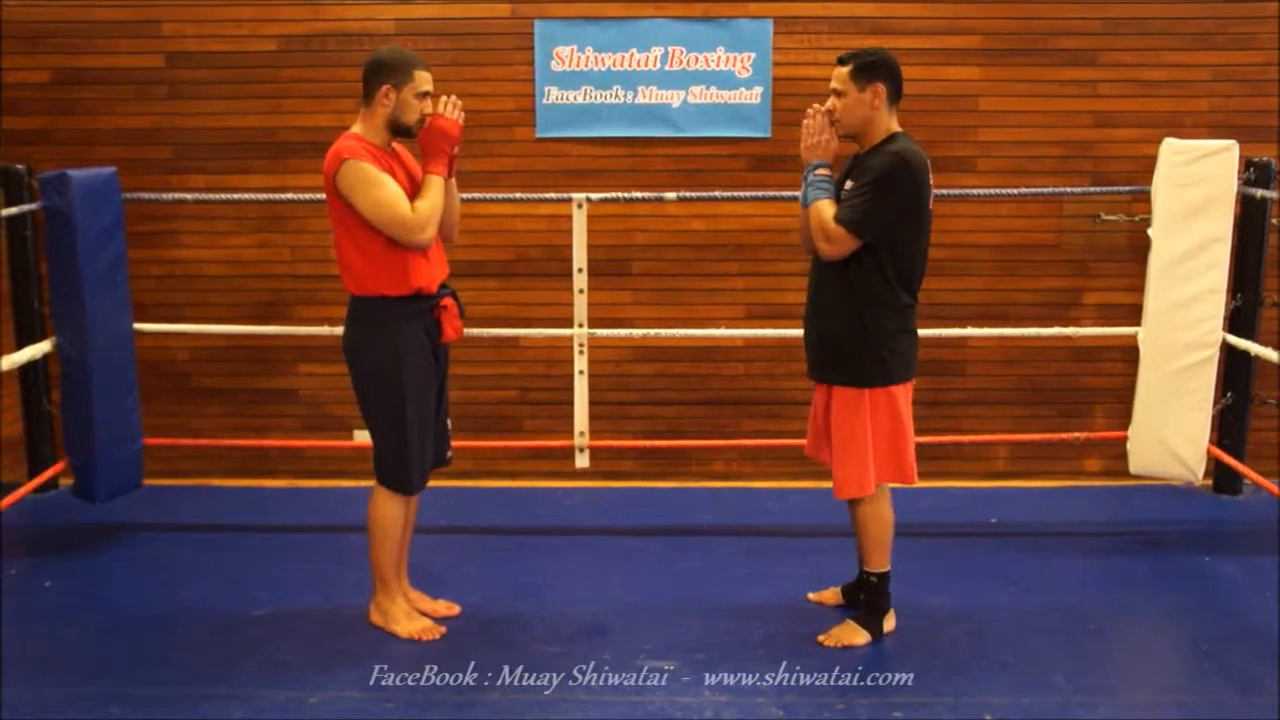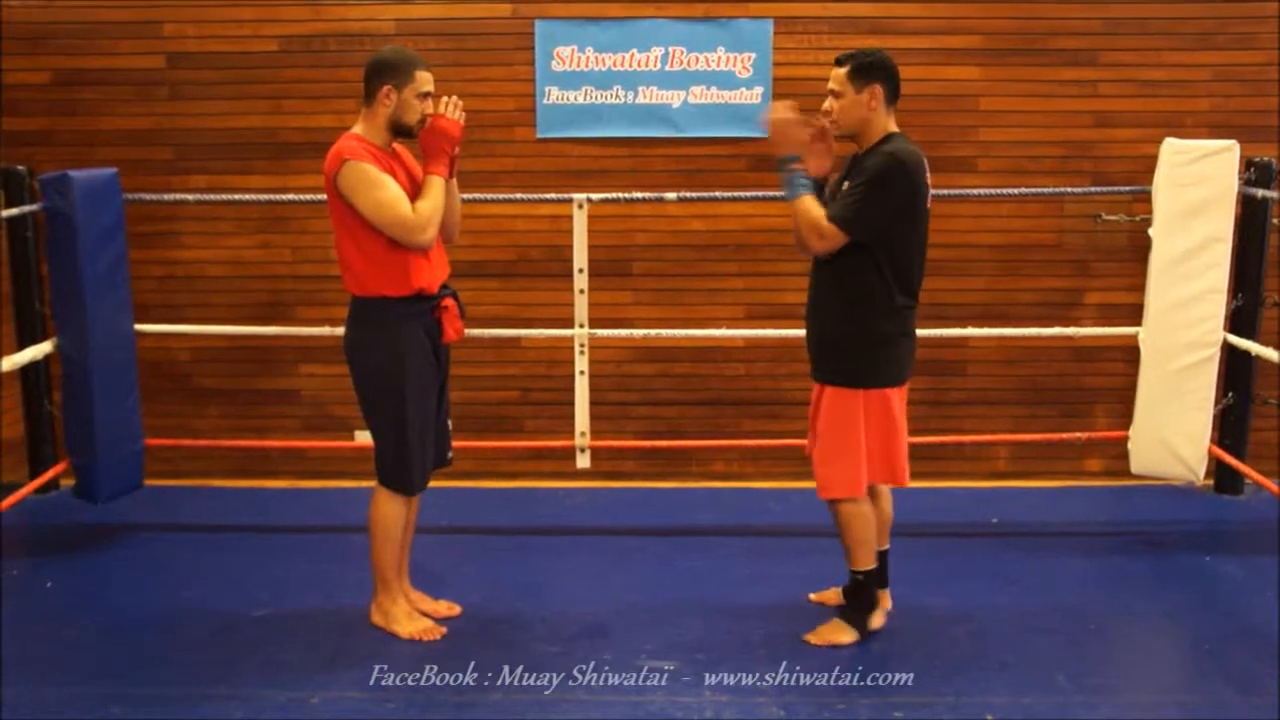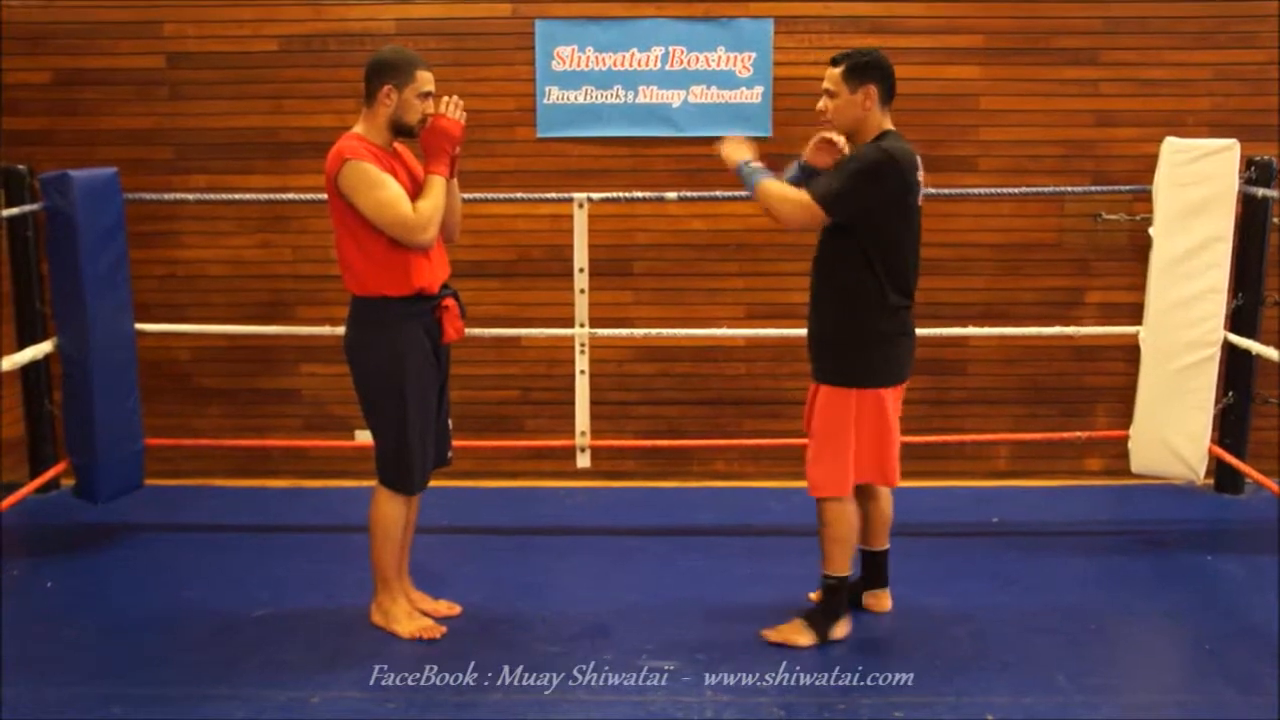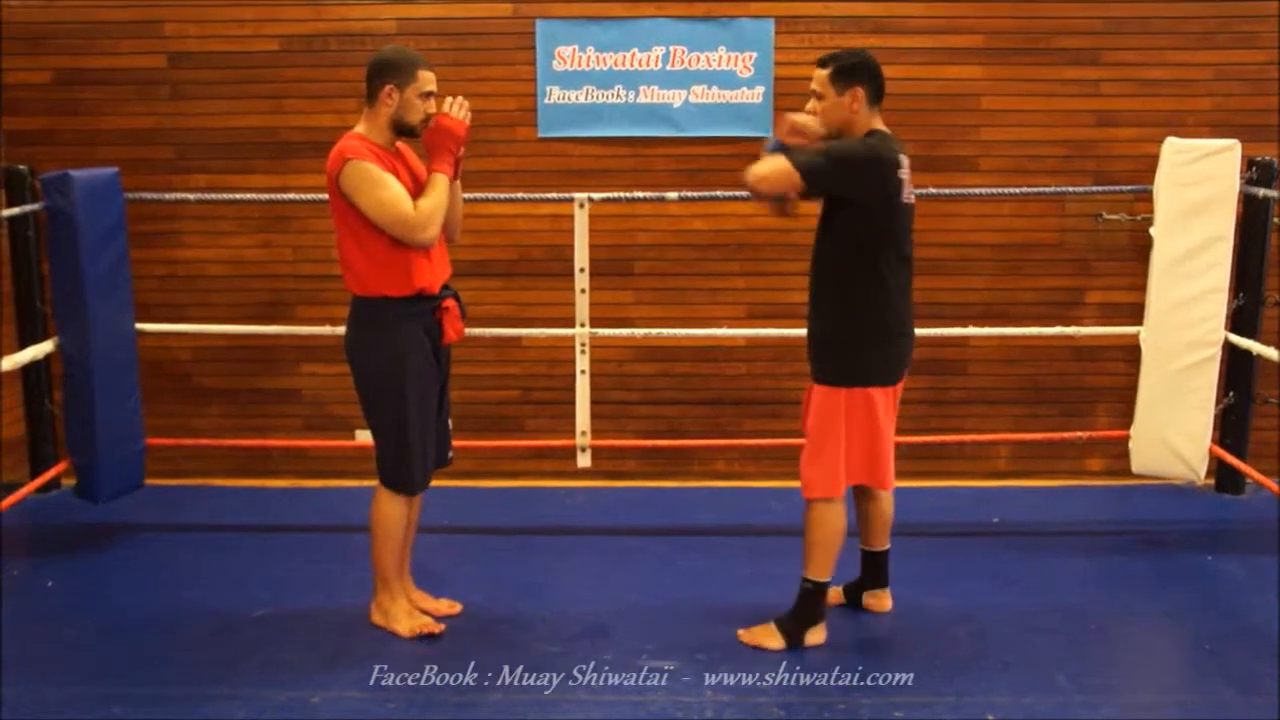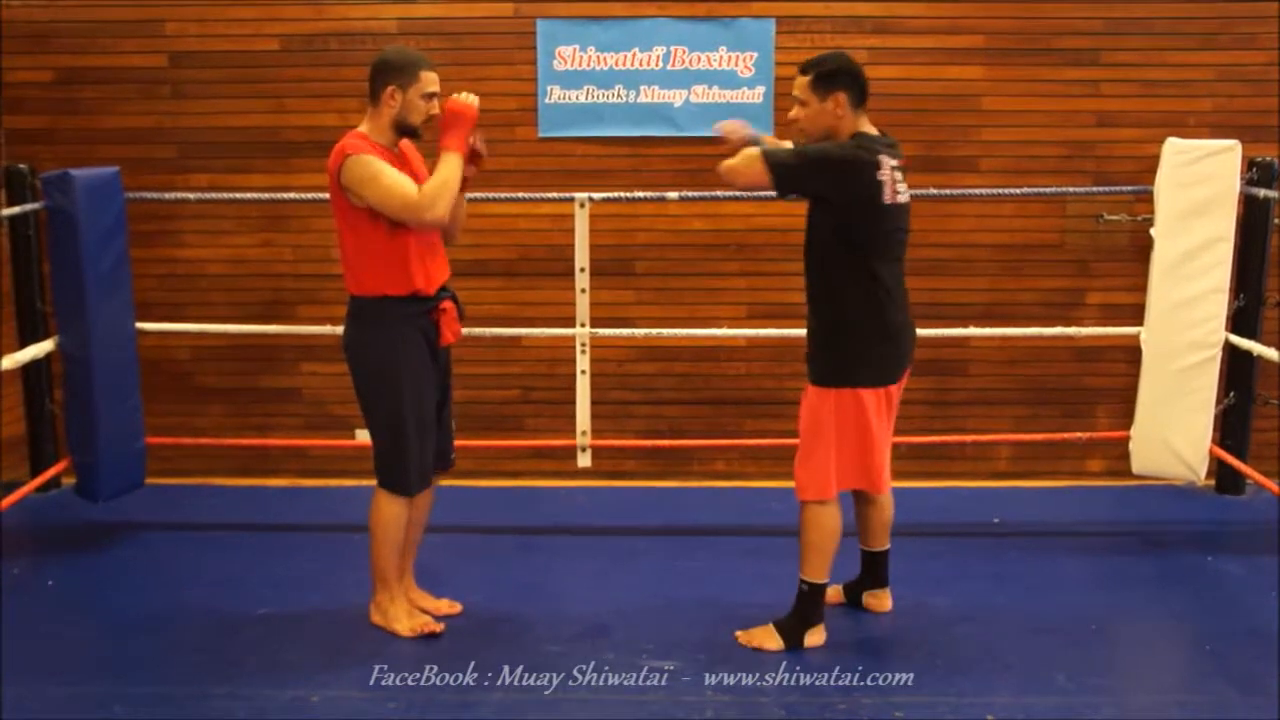
dt=0.1s
person 1, frame 1
left shoulder: (895, 165)
right shoulder: (865, 162)
left elbow: (832, 242)
right elbow: (812, 243)
left wrist: (815, 168)
right wrist: (819, 170)
left hip: (869, 353)
right hip: (844, 347)
left knee: (861, 481)
right knee: (863, 477)
left ankle: (874, 610)
right ankle: (864, 584)
person 1, frame 2
left shoulder: (894, 164)
right shoulder: (866, 162)
left elbow: (820, 238)
right elbow: (814, 238)
left wrist: (793, 164)
right wrist: (815, 171)
left hip: (869, 354)
right hip: (848, 347)
left knee: (848, 481)
right knee: (863, 478)
left ankle: (863, 606)
right ankle: (872, 584)
person 1, frame 3
left shoulder: (882, 162)
right shoulder: (870, 161)
left elbow: (794, 214)
right elbow: (807, 210)
left wrist: (746, 163)
right wrist: (813, 169)
left hip: (862, 353)
right hip: (867, 346)
left knee: (834, 481)
right knee: (867, 475)
left ankle: (827, 612)
right ankle: (872, 584)
person 1, frame 4
left shoulder: (863, 157)
right shoulder: (871, 157)
left elbow: (760, 180)
right elbow: (788, 197)
left wrist: (789, 152)
right wrist: (797, 146)
left hip: (858, 351)
right hip: (870, 344)
left knee: (825, 482)
right knee: (866, 474)
left ankle: (805, 617)
right ankle: (874, 584)
person 1, frame 5
left shoulder: (843, 162)
right shoulder: (876, 155)
left elbow: (739, 172)
right elbow: (789, 160)
left wrist: (749, 144)
right wrist: (748, 139)
left hip: (850, 356)
right hip: (883, 344)
left knee: (820, 483)
right knee: (866, 474)
left ankle: (805, 619)
right ankle: (872, 584)
person 2, frame 1
left shoulder: (398, 152)
right shoulder: (353, 160)
left elbow: (446, 232)
right elbow: (417, 231)
left wrist: (445, 159)
right wrist: (435, 159)
left hip: (421, 318)
right hip: (386, 325)
left knee: (417, 465)
right knee: (398, 471)
left ankle: (400, 585)
right ankle: (384, 602)
person 2, frame 2
left shoulder: (399, 153)
right shoulder: (354, 161)
left elbow: (447, 233)
right elbow: (418, 232)
left wrist: (446, 159)
right wrist: (436, 159)
left hip: (423, 319)
right hip: (388, 326)
left knee: (418, 465)
right knee: (400, 471)
left ankle: (401, 586)
right ankle: (385, 602)
person 2, frame 3
left shoulder: (400, 152)
right shoulder: (355, 161)
left elbow: (447, 232)
right elbow: (418, 232)
left wrist: (446, 159)
right wrist: (438, 159)
left hip: (423, 319)
right hip: (387, 325)
left knee: (418, 467)
right knee: (400, 472)
left ankle: (401, 585)
right ankle: (385, 602)
person 2, frame 4
left shoulder: (402, 152)
right shoulder: (356, 160)
left elbow: (448, 232)
right elbow: (421, 231)
left wrist: (450, 158)
right wrist: (441, 158)
left hip: (423, 320)
right hip: (387, 325)
left knee: (419, 466)
right knee: (401, 472)
left ankle: (402, 585)
right ankle: (385, 601)
person 2, frame 5
left shoulder: (405, 152)
right shoulder: (358, 158)
left elbow: (448, 228)
right elbow: (429, 211)
left wrist: (461, 162)
right wrist: (453, 140)
left hip: (426, 320)
right hip: (386, 326)
left knee: (429, 465)
right knee: (403, 473)
left ankle: (402, 580)
right ankle: (386, 600)
